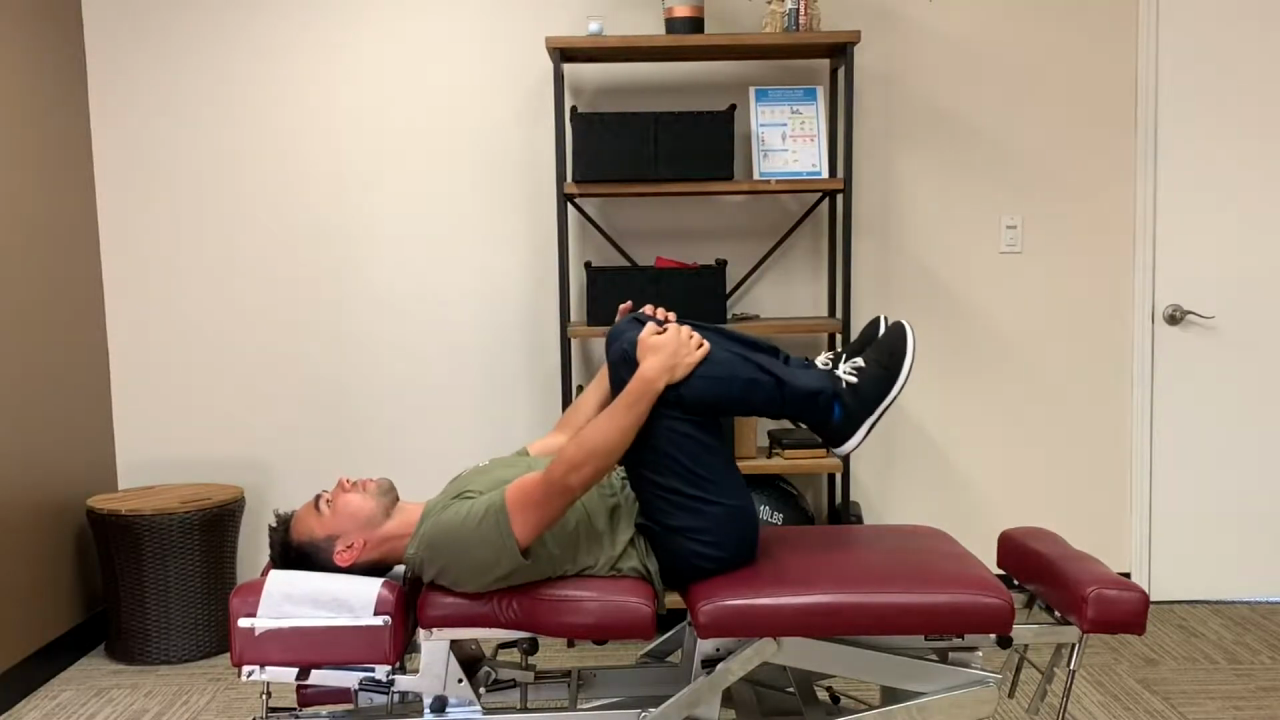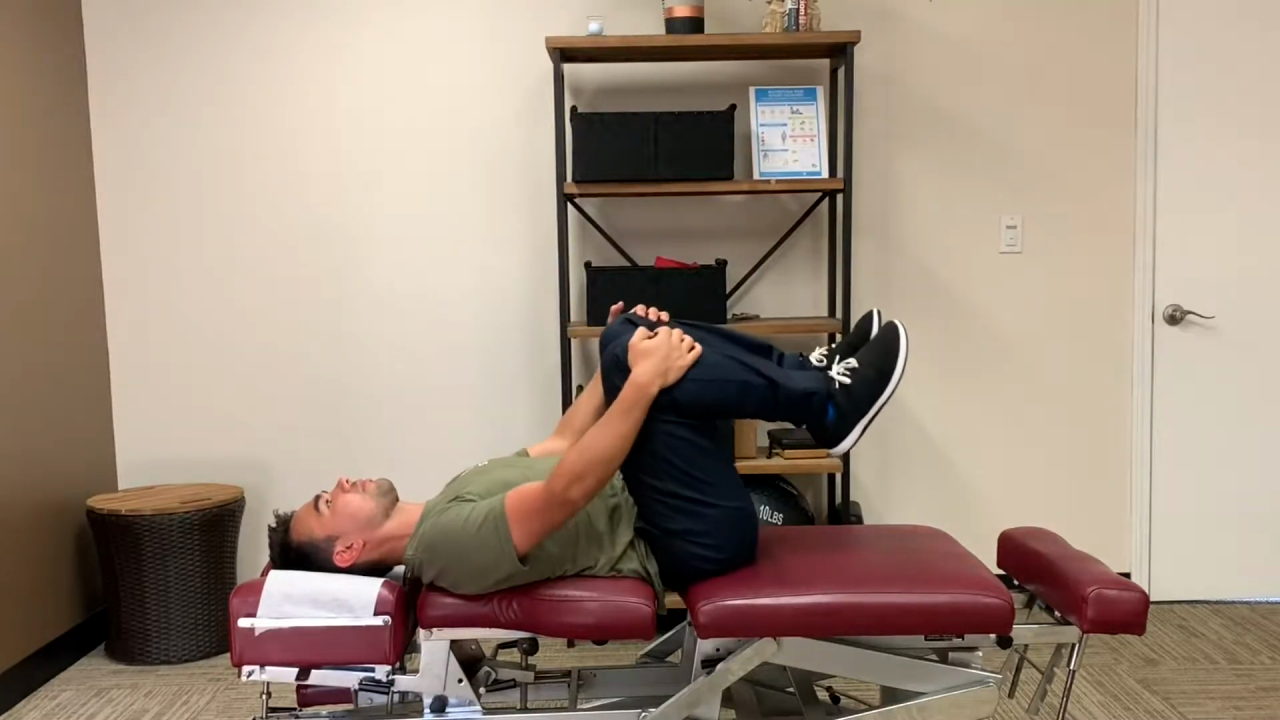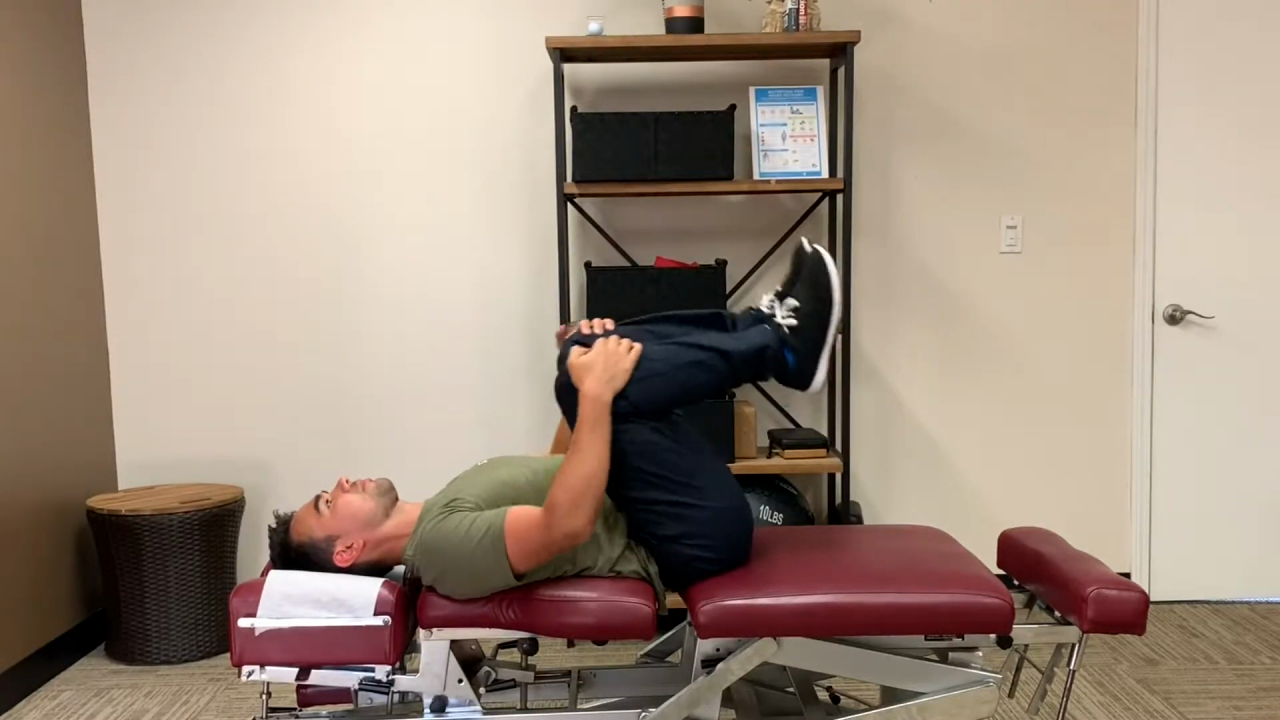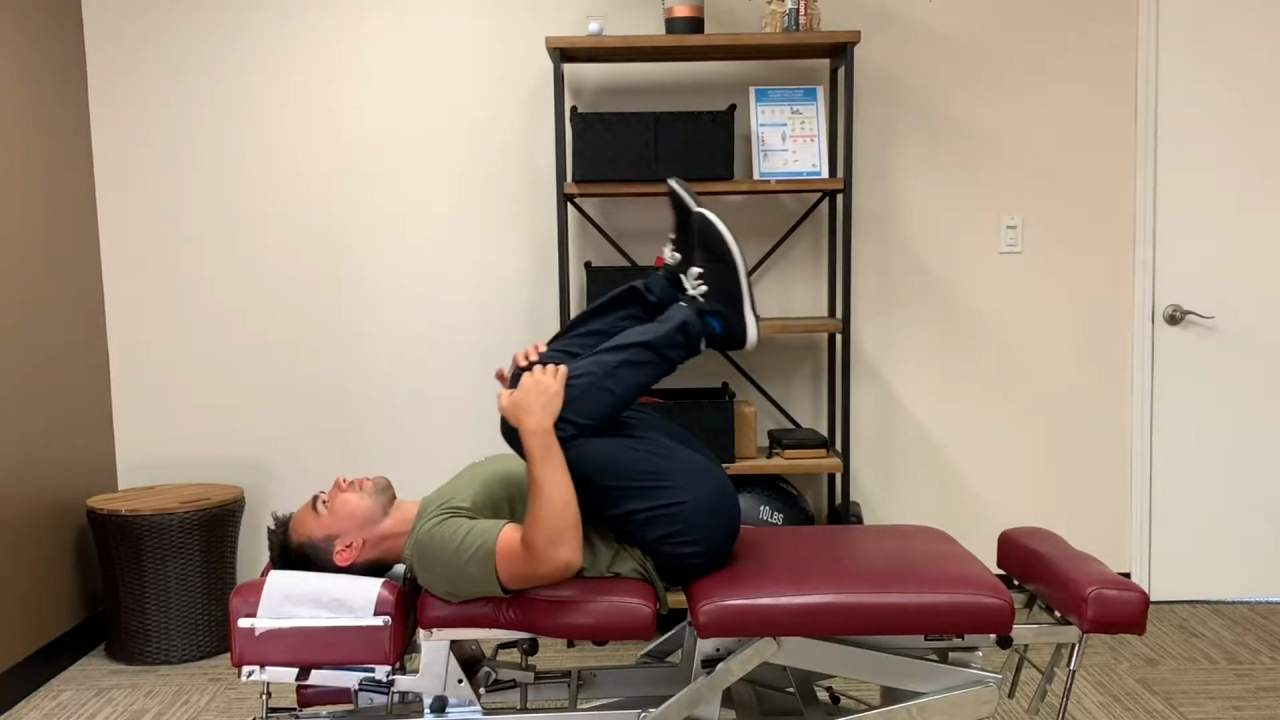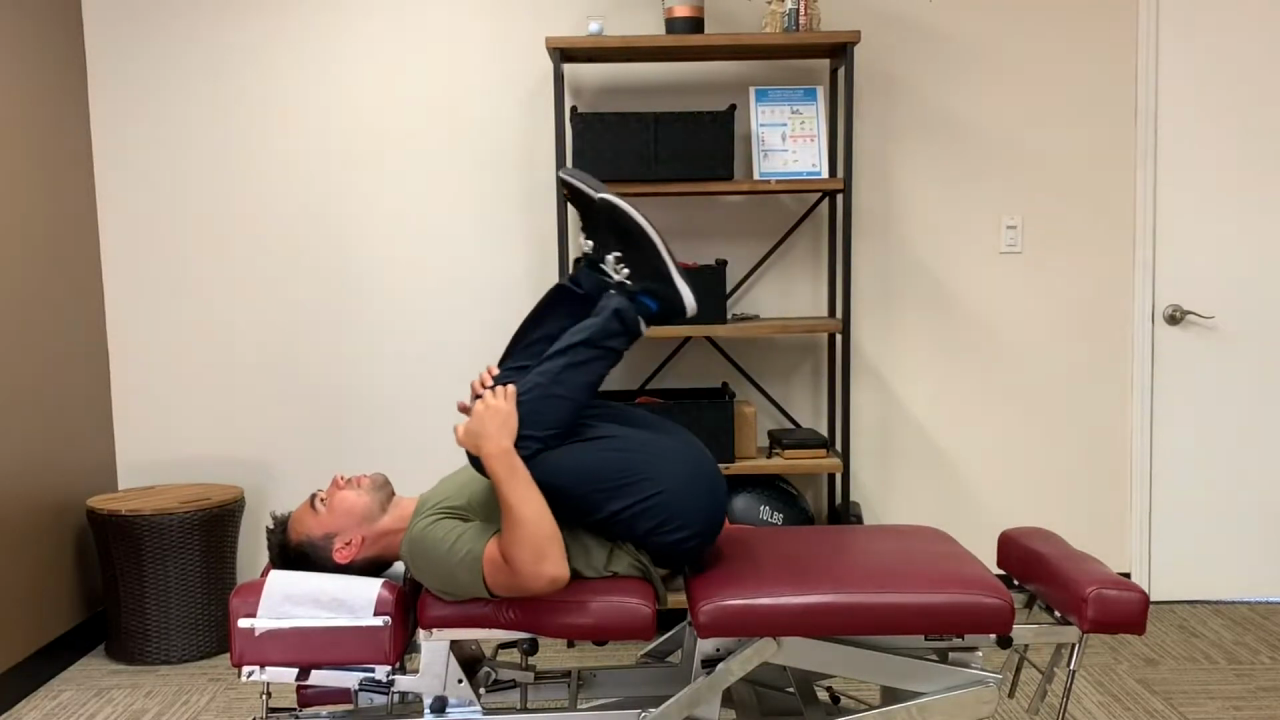
dt=0.3s
person 1, frame 1
left shoulder: (454, 506)
right shoulder: (449, 542)
left elbow: (559, 440)
right elbow: (569, 476)
left wrist: (632, 354)
right wrist: (652, 374)
left hip: (636, 503)
right hip: (695, 539)
left knee: (639, 340)
right knee: (647, 358)
left ankle: (818, 382)
right ankle: (832, 404)
person 1, frame 2
left shoulder: (453, 506)
right shoulder: (447, 544)
left elbow: (559, 446)
right elbow: (569, 489)
left wrist: (627, 361)
right wrist: (645, 379)
left hip: (638, 504)
right hip: (698, 539)
left knee: (635, 340)
right knee: (645, 363)
left ankle: (814, 381)
right ankle: (825, 402)
person 1, frame 3
left shoulder: (450, 513)
right shoulder: (442, 545)
left elbow: (562, 462)
right elbow: (568, 524)
left wrist: (589, 372)
right wrist: (595, 393)
left hip: (640, 503)
right hip: (701, 538)
left knee: (598, 359)
right knee: (591, 382)
left ankle: (768, 328)
right ankle: (779, 344)
person 1, frame 4
left shoulder: (439, 514)
right shoulder: (437, 547)
left elbow: (551, 470)
right elbow: (558, 555)
left wrist: (538, 384)
right wrist: (536, 426)
left hip: (680, 489)
right hip: (690, 520)
left knee: (556, 382)
right knee: (536, 422)
left ankle: (681, 289)
right ankle: (703, 317)
person 1, frame 5
left shoulder: (436, 512)
right shoulder: (432, 545)
right elbow: (545, 569)
left wrist: (506, 397)
right wrist: (496, 448)
left knee: (520, 394)
right ankle: (629, 299)
